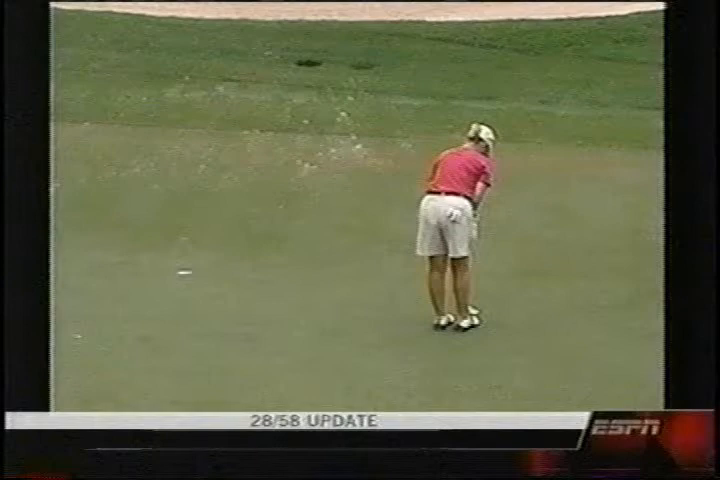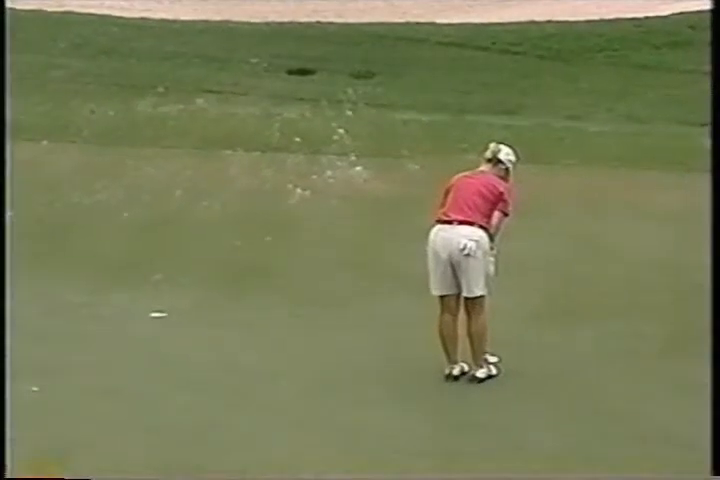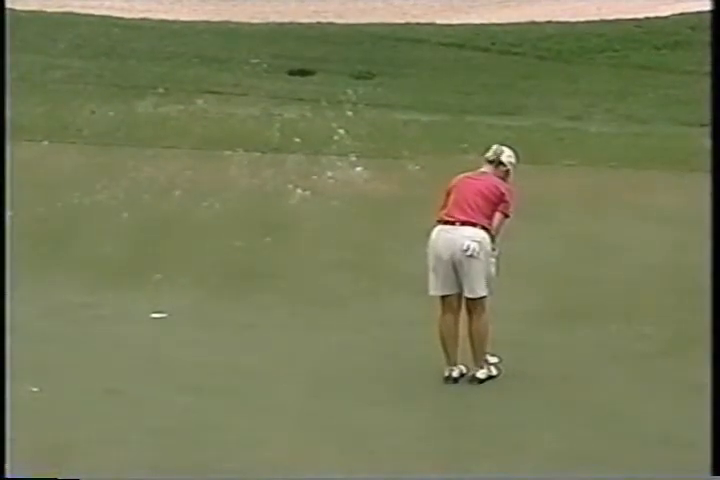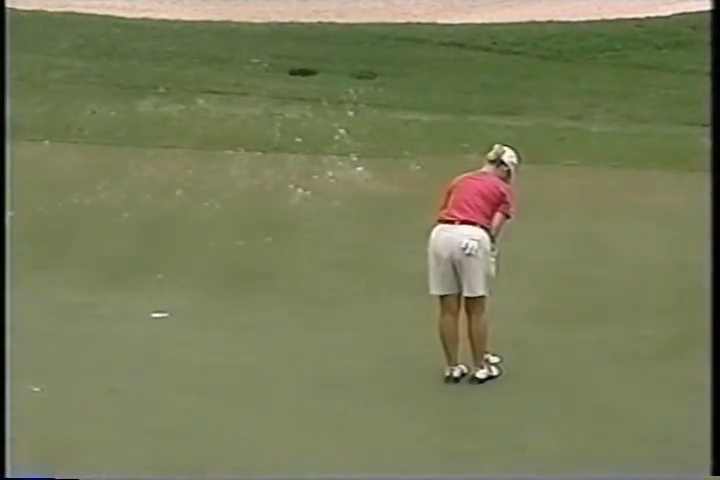
dt=1s
person 1, frame 1
left shoulder: (444, 155)
right shoulder: (484, 162)
right elbow: (477, 196)
right wrist: (471, 214)
left hip: (430, 204)
right hip: (456, 207)
left knee: (436, 266)
right knee: (461, 267)
left ankle: (441, 316)
right ankle: (463, 318)
person 1, frame 2
left shoulder: (457, 179)
right shoulder: (501, 187)
right elbow: (494, 226)
right wrist: (488, 248)
left hip: (440, 235)
right hip: (470, 239)
left knee: (447, 308)
right knee: (475, 309)
left ankle: (453, 366)
right ankle: (480, 367)
person 1, frame 3
left shoulder: (458, 180)
right shoulder: (503, 189)
right elbow: (495, 228)
right wrist: (489, 248)
left hip: (441, 236)
right hip: (472, 239)
left knee: (449, 309)
right knee: (477, 309)
left ankle: (452, 368)
right ankle: (481, 368)
person 1, frame 4
left shoulder: (459, 180)
right shoulder: (503, 189)
right elbow: (494, 228)
right wrist: (490, 249)
left hip: (441, 235)
right hip: (471, 238)
left knee: (448, 309)
right knee: (476, 309)
left ankle: (452, 368)
right ankle: (480, 368)
